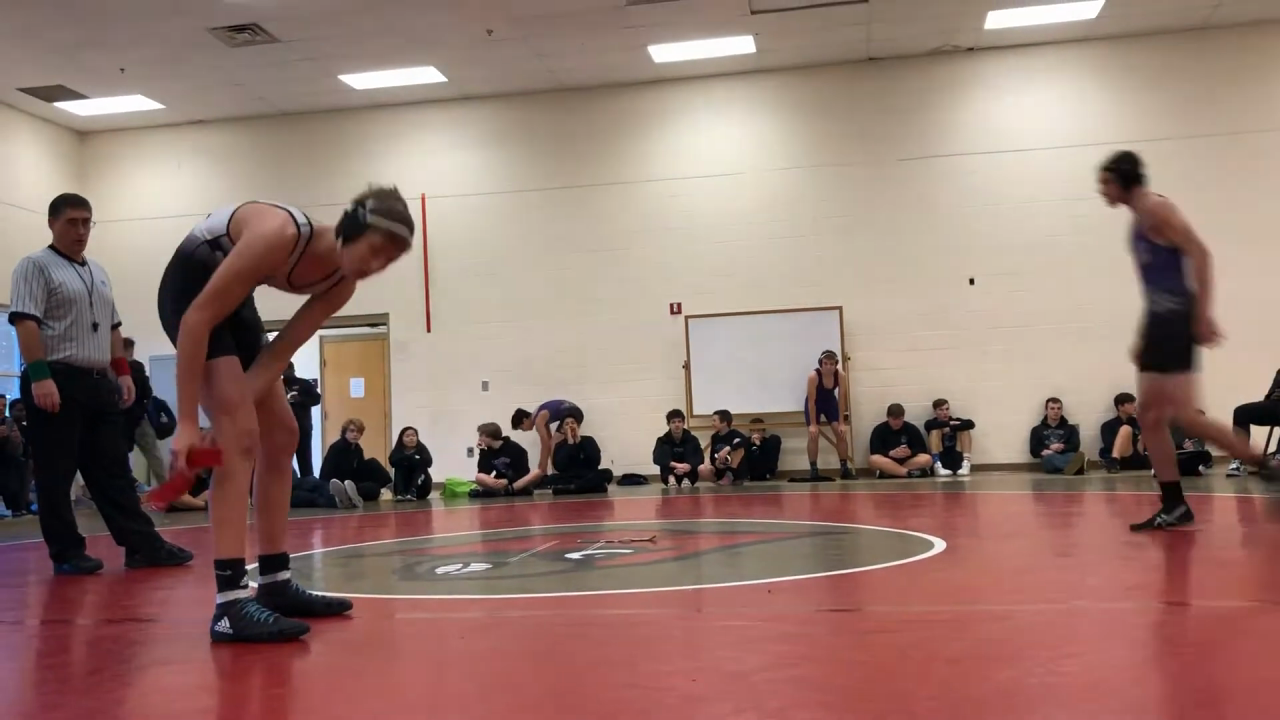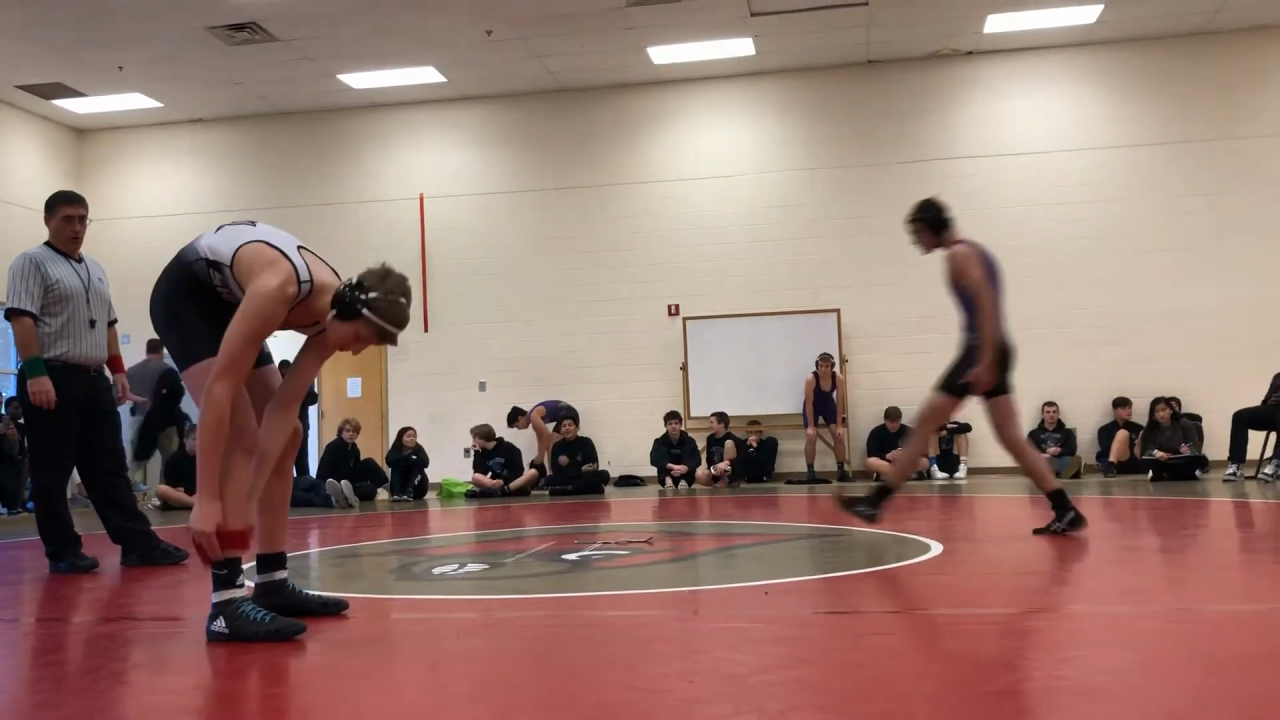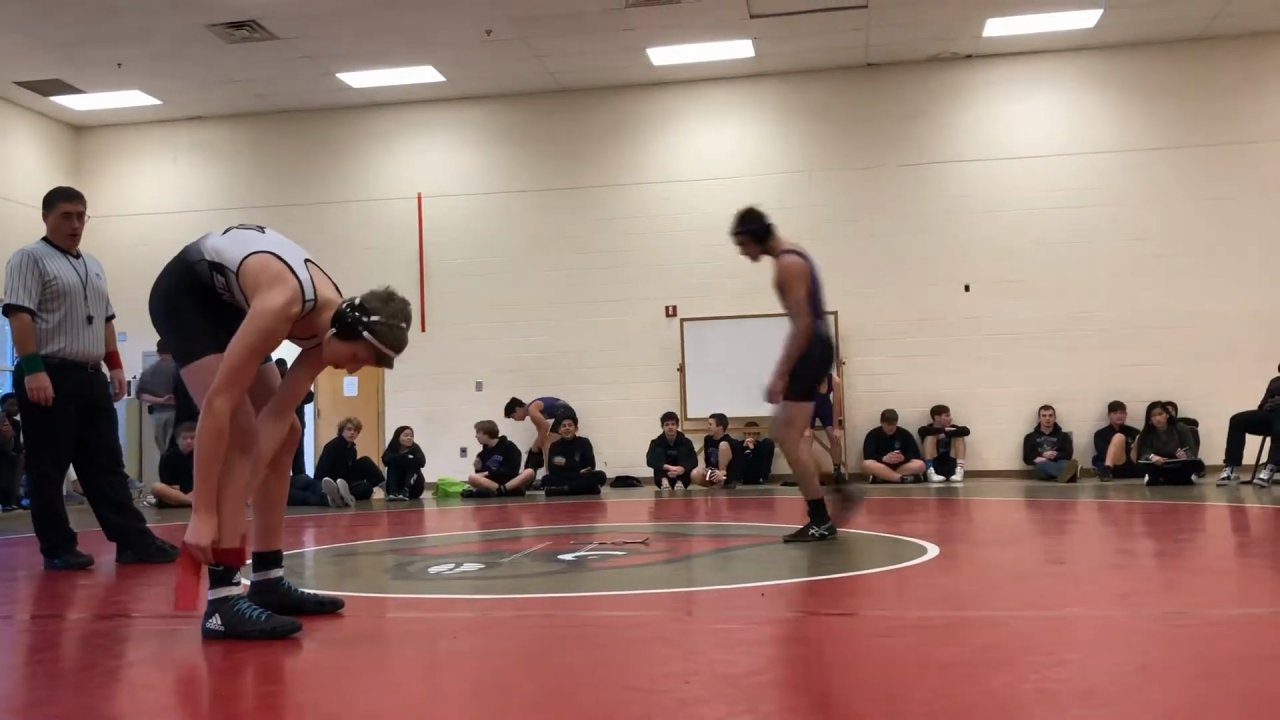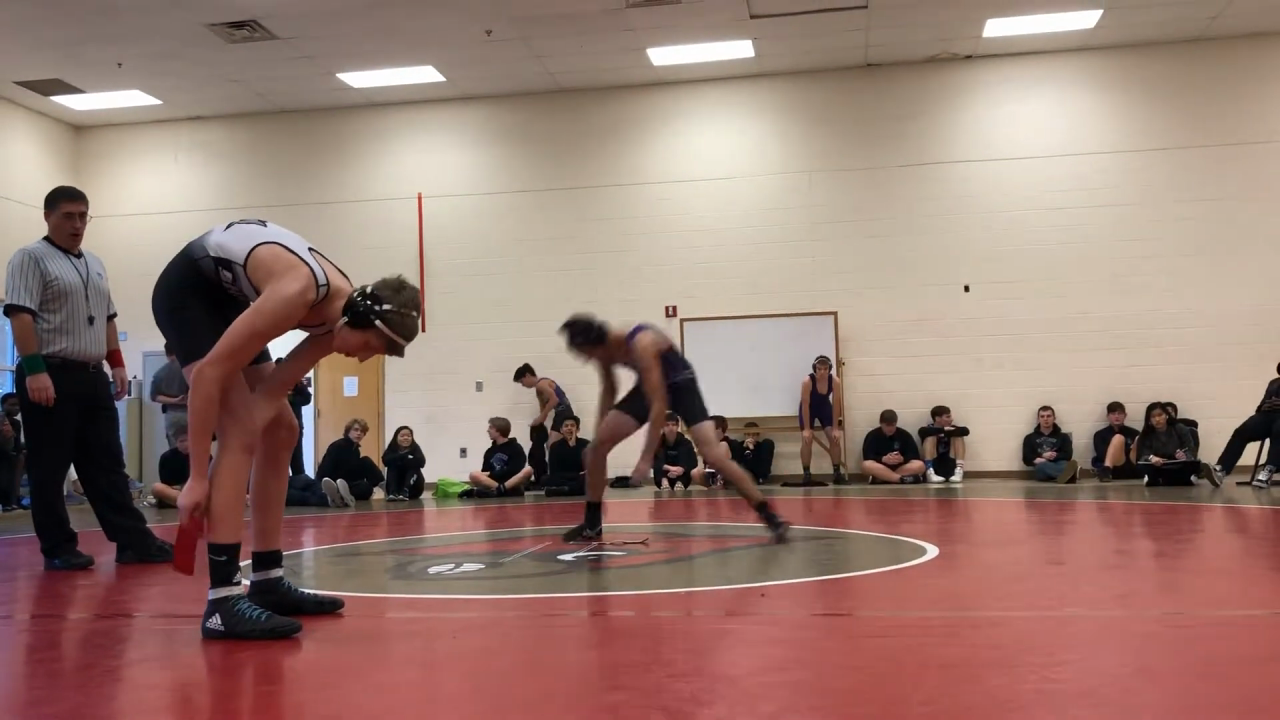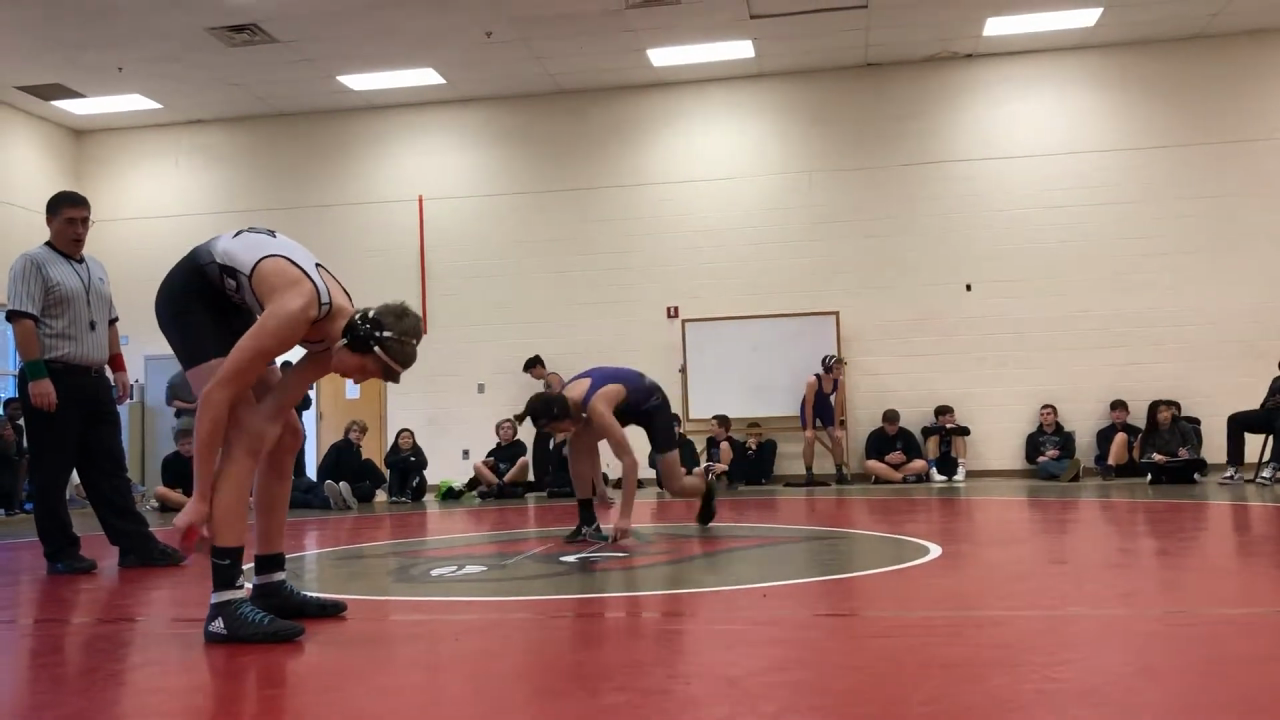
dt=0.4s
person 1, frame 1
left shoulder: (341, 281)
right shoulder: (280, 235)
left elbow: (276, 355)
right elbow: (197, 318)
left wrist: (237, 413)
right wrist: (187, 421)
left hip: (232, 298)
right hip: (190, 288)
left knee: (281, 434)
right knee: (242, 434)
left ankle: (275, 584)
right ankle: (231, 603)
person 1, frame 2
left shoulder: (332, 313)
right shoulder: (280, 289)
left elbow: (284, 410)
right elbow: (221, 390)
left wrist: (248, 503)
right wrist: (207, 498)
left hip: (226, 302)
right hip: (185, 296)
left knee: (288, 436)
right knee: (240, 433)
left ankle: (272, 584)
right ankle: (227, 603)
person 1, frame 3
left shoulder: (331, 322)
right shoulder: (283, 306)
left elbow: (275, 416)
right elbow: (218, 405)
left wrist: (234, 511)
right wrist: (203, 514)
left hip: (226, 302)
right hip: (185, 294)
left knee: (285, 433)
right knee: (241, 432)
left ankle: (268, 582)
right ankle: (222, 601)
person 1, frame 4
left shoulder: (338, 312)
right shoulder: (298, 294)
left elbow: (267, 394)
right elbow: (209, 372)
left wrist: (213, 476)
right wrist: (199, 477)
left hip: (227, 296)
right hip: (187, 290)
left knee: (281, 431)
right knee: (243, 433)
left ankle: (267, 583)
right ankle: (223, 601)
person 1, frame 5
left shoulder: (340, 328)
right shoulder: (300, 311)
left elbow: (271, 416)
right elbow: (217, 394)
left wrist: (228, 500)
right wrist: (199, 499)
left hip: (231, 301)
right hip: (191, 294)
left knee: (286, 435)
right knee: (245, 433)
left ankle: (270, 585)
right ankle: (225, 605)
person 2, frame 1
left shoulder: (98, 272)
right shoulder: (35, 266)
right elbow: (26, 323)
left wrist: (122, 371)
right wrist: (40, 377)
left hip: (99, 383)
right hip: (56, 381)
left knee: (113, 470)
right knee: (56, 473)
left ankle: (143, 545)
right ankle: (67, 553)
person 2, frame 2
left shoulder: (95, 269)
right shoulder: (32, 263)
right elbow: (21, 319)
left wrist: (117, 369)
right wrist: (35, 373)
left hip: (94, 381)
right hip: (51, 379)
left knee: (110, 467)
right knee: (52, 471)
left ankle: (138, 543)
right ankle: (63, 552)
person 2, frame 3
left shoulder: (93, 266)
left wrist: (114, 365)
right wrist: (33, 369)
left hip: (91, 377)
right hip: (49, 375)
left knee: (107, 464)
right knee: (48, 468)
left ankle: (134, 540)
right ankle: (58, 548)
person 2, frame 4
left shoulder: (95, 264)
right shoulder: (31, 258)
right elbow: (21, 315)
left wrist: (117, 364)
right wrist: (35, 370)
left hip: (93, 377)
right hip: (51, 375)
left knee: (108, 464)
right knee: (49, 468)
left ankle: (134, 540)
right ankle: (58, 549)
person 2, frame 5
left shoulder: (96, 269)
right shoulder: (32, 263)
right elbow: (23, 321)
left wrist: (118, 368)
right wrist: (36, 376)
left hip: (95, 382)
right hip: (52, 381)
left knee: (110, 468)
right knee: (52, 472)
left ankle: (136, 544)
right ankle: (61, 553)
person 3, frame 1
left shoulder: (1155, 208)
right shoulder: (1138, 217)
left elbow: (1199, 254)
left wrist: (1202, 314)
right wrist: (1144, 338)
left hip: (1178, 318)
right hip: (1161, 319)
left knee: (1181, 416)
right knee: (1150, 415)
right ankle: (1173, 506)
person 3, frame 2
left shoulder: (959, 255)
right shoulder: (970, 252)
left elbow: (988, 307)
left wrist: (985, 361)
left hip: (982, 351)
right hip: (989, 349)
left knee: (923, 426)
right knee: (1011, 438)
left ankle: (874, 502)
right ankle: (1065, 512)
person 3, frame 3
left shoulder: (788, 264)
right shoulder: (789, 258)
left elbow: (803, 324)
left wrist: (781, 375)
right wrist: (784, 369)
left hip: (811, 349)
right hip: (811, 348)
left knee: (786, 437)
right knee: (786, 435)
left ankle: (821, 520)
right ankle: (840, 490)
person 3, frame 4
left shoulder: (641, 345)
right shoulder: (605, 346)
left elbow: (659, 404)
right elbow: (608, 389)
left wrist: (646, 458)
right wrist: (601, 427)
left hip: (680, 385)
right hip: (648, 387)
left knee: (715, 457)
right knee: (599, 444)
left ankle: (770, 517)
right ankle: (592, 524)
person 3, frame 5
left shoulder: (595, 407)
right shoulder: (563, 399)
left elbow: (629, 461)
right elbow: (589, 443)
left wrist: (625, 515)
left hip: (652, 403)
right hip: (626, 405)
left knee: (675, 486)
right knee: (577, 444)
left ankle: (705, 485)
right ankle: (588, 522)
